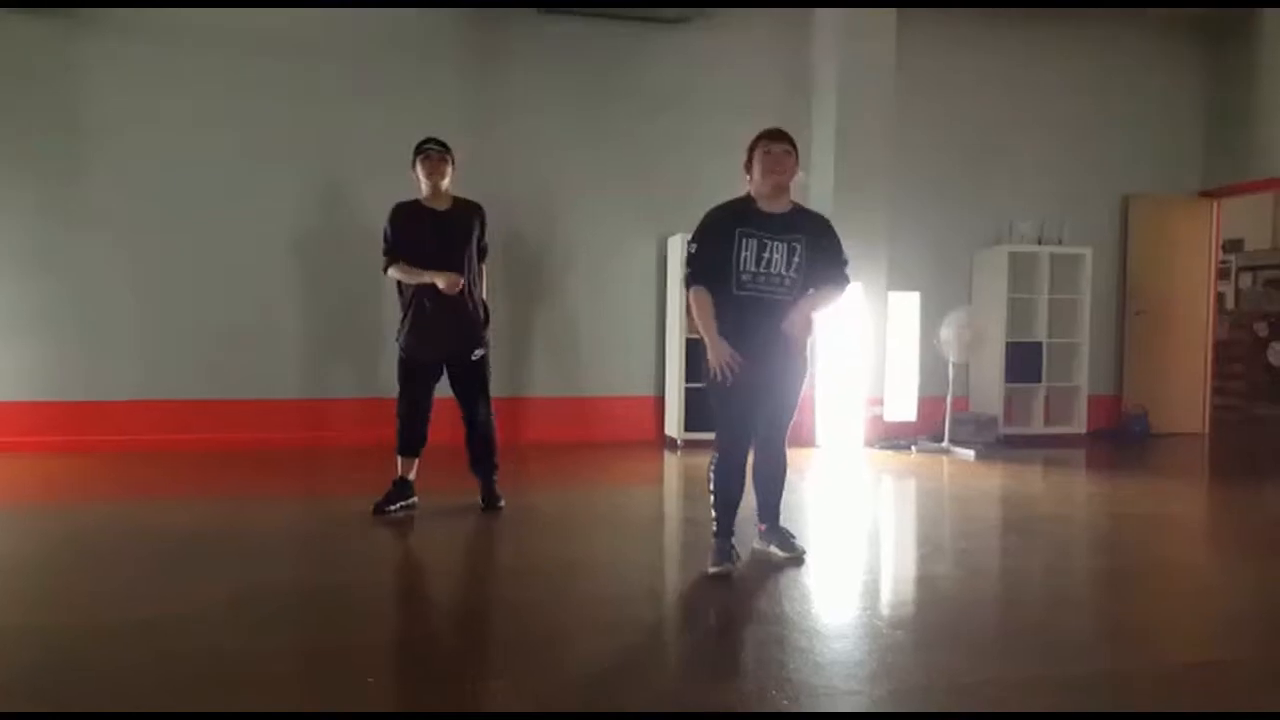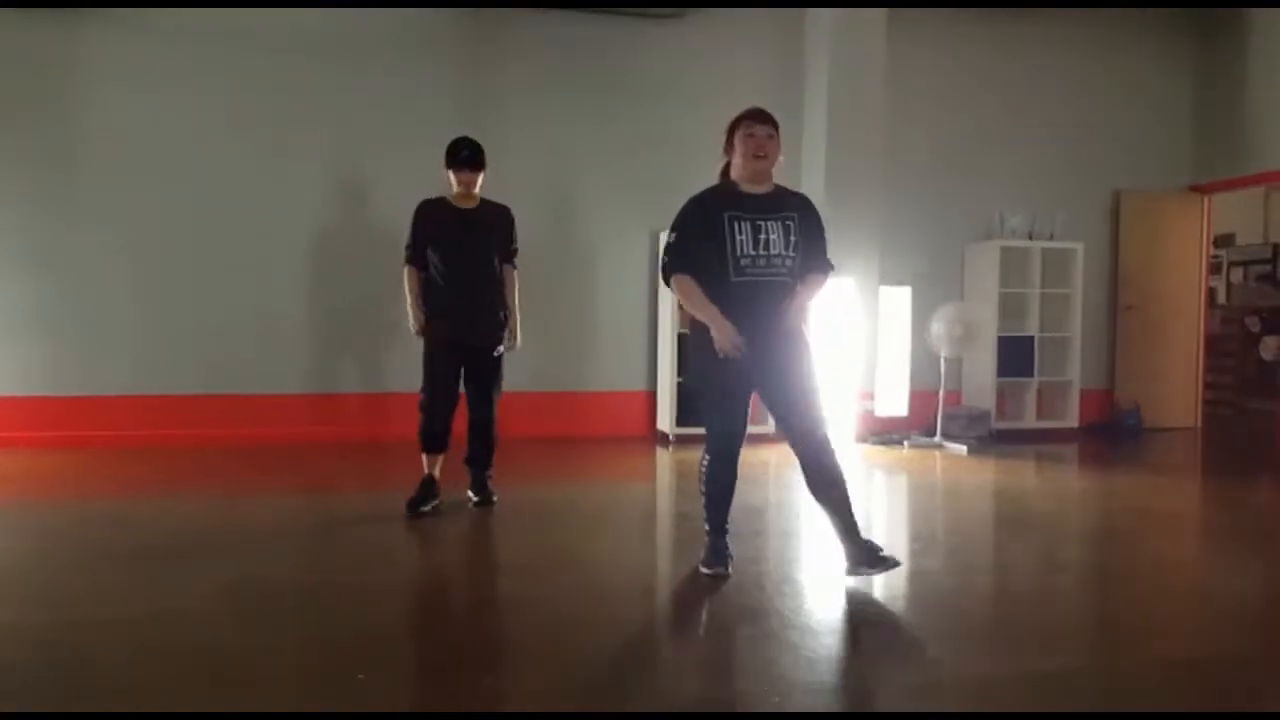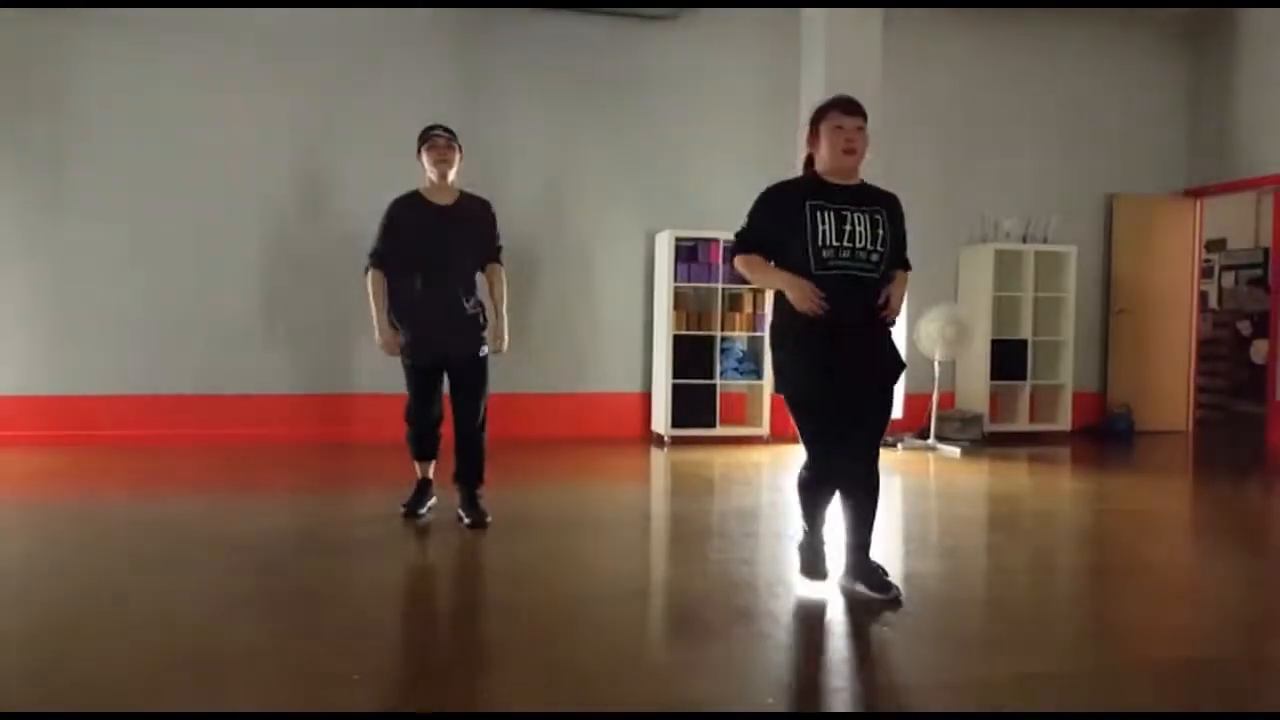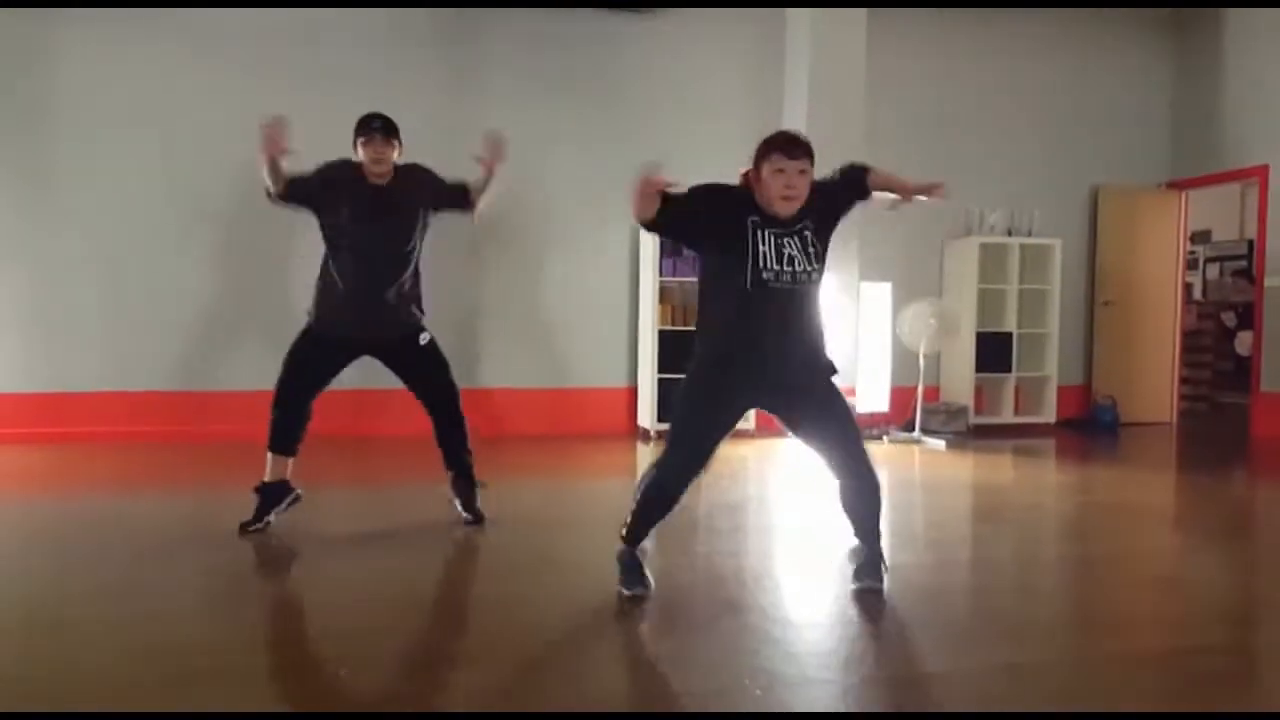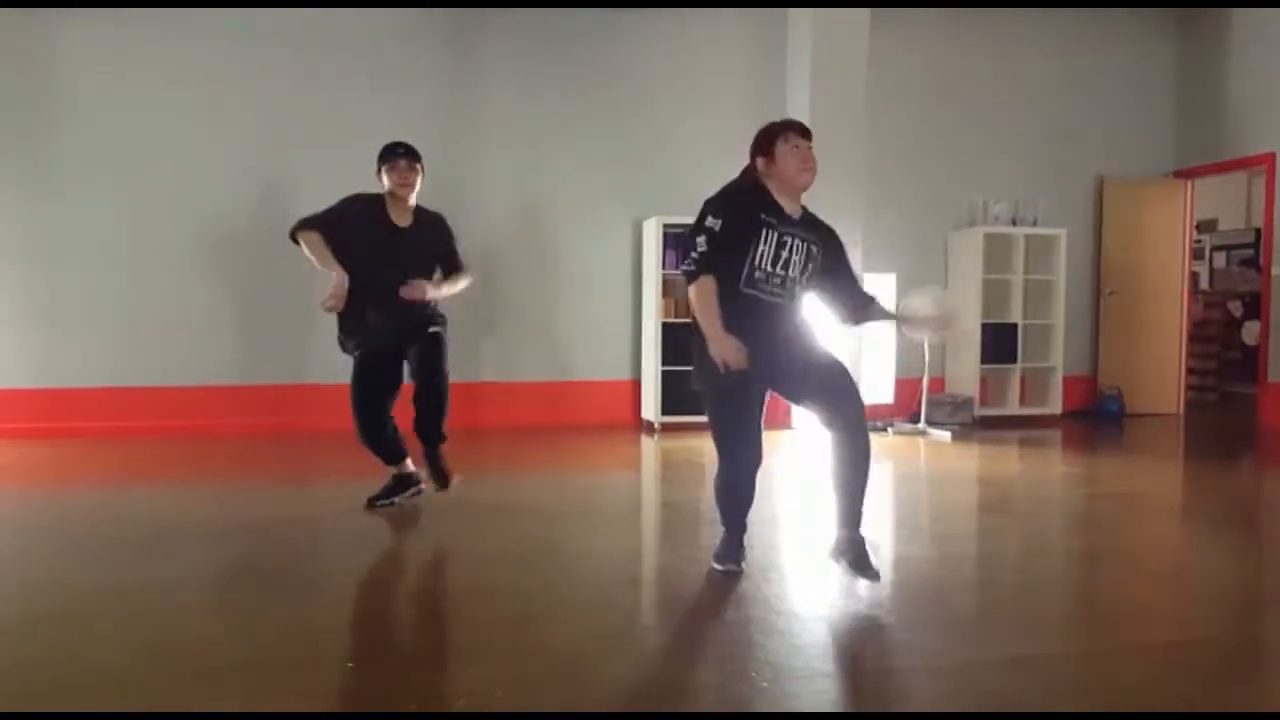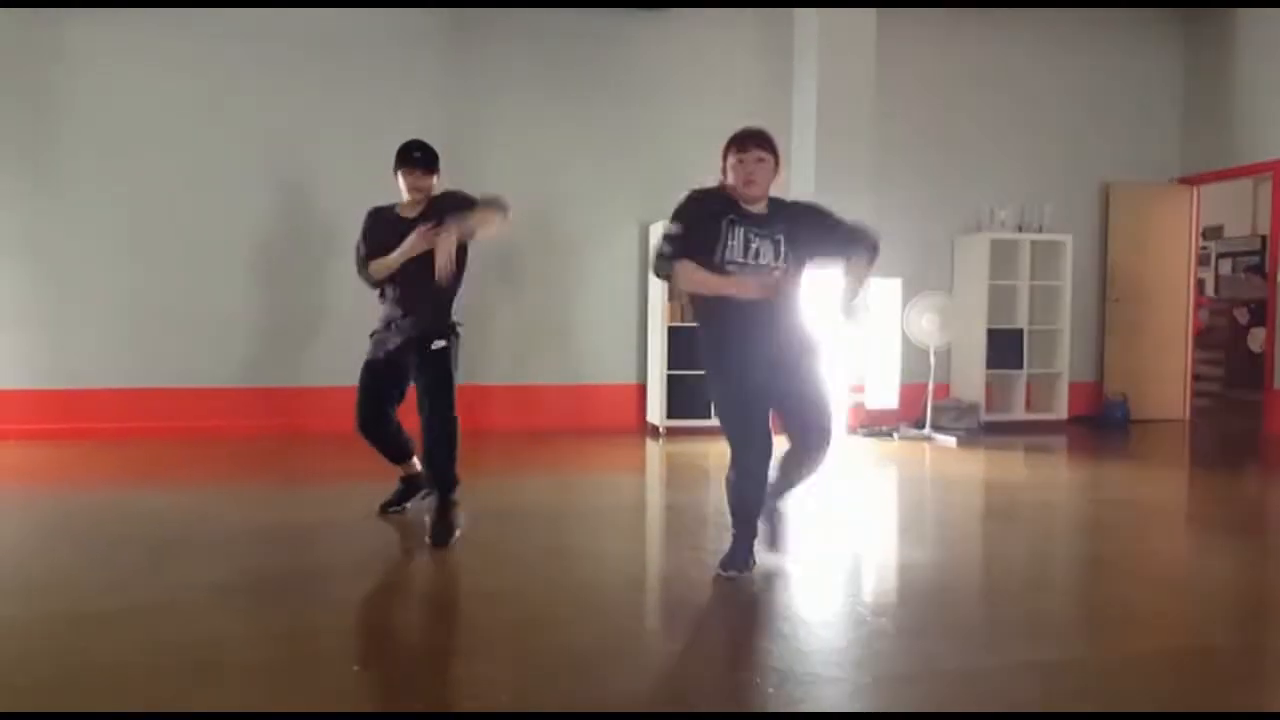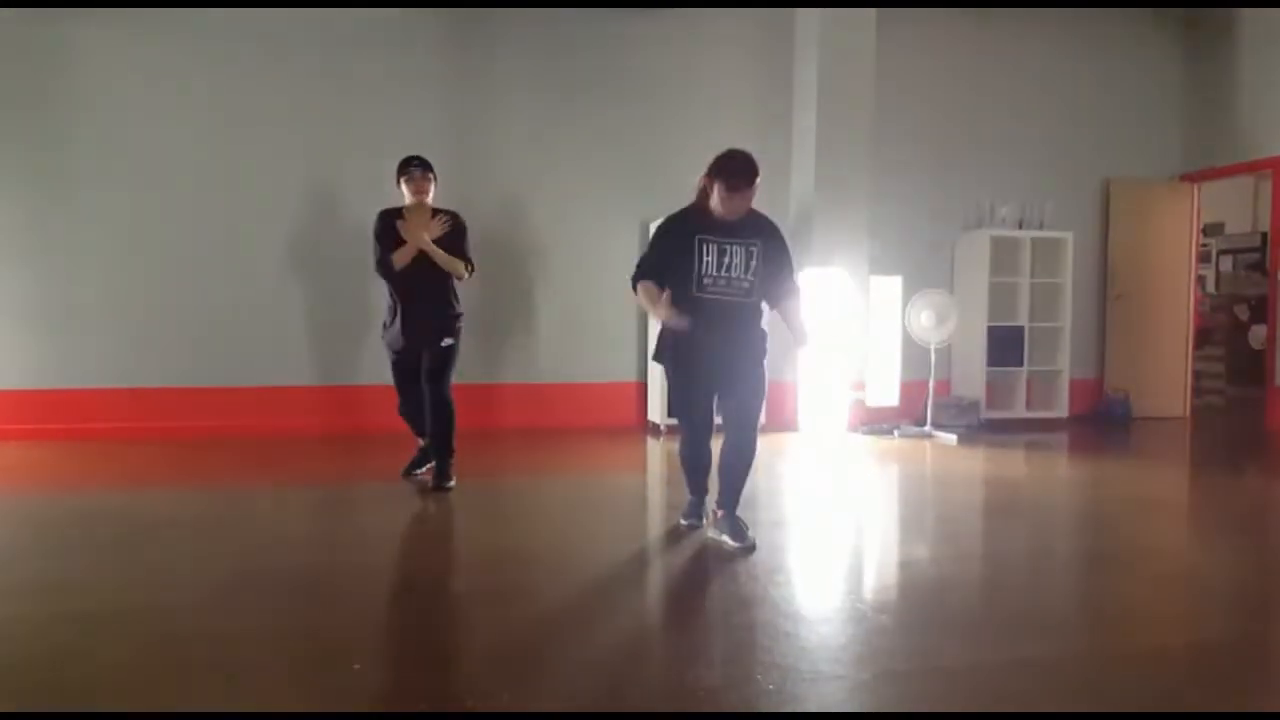
dt=0.7s
person 1, frame 1
left shoulder: (816, 227)
right shoulder: (722, 220)
left elbow: (836, 282)
right elbow: (698, 282)
left wrist: (805, 308)
right wrist: (712, 340)
left hip: (785, 353)
right hip: (733, 352)
left knee: (773, 442)
right knee: (731, 444)
left ankle: (770, 527)
right ankle: (723, 540)
person 1, frame 2
left shoulder: (799, 208)
right shoulder: (704, 207)
left elbow: (819, 267)
right elbow: (676, 273)
left wrist: (799, 300)
right wrist: (715, 323)
left hip: (784, 342)
right hip: (722, 346)
left knee: (814, 441)
right knee: (723, 445)
left ankle: (853, 543)
right ankle: (716, 540)
person 1, frame 3
left shoulder: (885, 204)
right shoulder: (786, 197)
left elbow: (896, 267)
right elbow: (742, 256)
left wrist: (897, 292)
right wrist: (786, 284)
left hip: (869, 351)
right hip: (803, 350)
left knee: (866, 456)
right knee: (827, 453)
left ankle: (858, 563)
right ankle: (811, 531)
person 1, frame 4
left shoulder: (818, 209)
right shoulder: (723, 207)
left elbow: (855, 179)
right elbow: (660, 215)
left wrist: (903, 188)
right wrist: (647, 196)
left hip: (798, 367)
right hip: (725, 366)
left knee: (852, 461)
right knee: (680, 460)
left ankle: (870, 549)
right ankle: (630, 548)
person 1, frame 5
left shoulder: (820, 236)
right shoulder: (734, 205)
left elbow: (851, 302)
right elbow: (700, 270)
left wrist: (911, 319)
right wrist: (716, 338)
left hip: (790, 347)
right hip: (726, 352)
left knee: (851, 421)
right knee: (738, 454)
left ankle: (849, 538)
right ankle: (732, 537)
person 1, frame 6
left shoulder: (797, 218)
right shoulder: (703, 209)
left elbow: (861, 243)
right elbow: (667, 265)
left wrist: (851, 292)
right wrist: (730, 286)
left hip: (791, 351)
right hip: (731, 357)
left knee: (814, 439)
right knee: (750, 453)
left ankle: (770, 500)
right ankle: (743, 540)
person 1, frame 7
left shoulder: (765, 233)
right shoulder: (679, 227)
left elbow: (783, 288)
right elbow: (648, 279)
left wrist: (797, 328)
right wrist: (662, 311)
left hip: (743, 350)
right hip: (688, 350)
left knee: (742, 433)
right knee: (694, 430)
left ankle: (726, 513)
right ankle: (696, 499)
person 2, frame 1
left shoulder: (473, 213)
right shoulder: (402, 214)
right elbow: (392, 267)
left wrist: (482, 311)
right wrist: (434, 277)
left hip: (468, 328)
right hip: (420, 328)
left knee: (477, 408)
right knee: (411, 406)
left ankle: (488, 482)
right ankle: (404, 485)
person 2, frame 2
left shoulder: (500, 215)
right shoulder: (428, 212)
left elbow: (508, 268)
right elbow: (412, 263)
left wrist: (513, 317)
right wrist: (414, 307)
left hip: (487, 325)
right hip: (441, 324)
left knee: (484, 404)
right knee: (436, 400)
left ankle: (480, 477)
right ankle: (429, 480)
person 2, frame 3
left shoulder: (480, 211)
right shoulder: (402, 210)
left elbow: (494, 267)
right elbow: (377, 267)
left wrist: (501, 321)
right wrist: (382, 324)
left hip: (468, 330)
right hip: (416, 331)
left knee: (471, 413)
right knee: (423, 412)
left ankle: (470, 495)
right ankle: (424, 487)
person 2, frame 4
left shoulder: (418, 181)
right shoulder: (336, 179)
left elbow: (468, 200)
right elbow: (281, 190)
left wrist: (489, 171)
right wrist: (271, 156)
left hip: (399, 319)
right hip: (337, 318)
left knee: (442, 394)
right knee: (292, 390)
left ankle: (464, 484)
right ankle: (276, 486)
person 2, frame 5
left shoulder: (435, 225)
right shoulder: (357, 209)
left elbow: (460, 276)
right elbow: (304, 232)
left wrist: (435, 290)
right wrist: (336, 273)
left hip: (420, 323)
right hip: (372, 332)
left knee: (431, 378)
right knee: (370, 418)
left ankle: (434, 454)
right ankle: (405, 472)
person 2, frame 6
left shoulder: (450, 207)
right shoulder: (378, 219)
left elbow: (497, 211)
right elbow: (368, 272)
left wrist: (454, 232)
right wrist: (406, 250)
left hip: (434, 331)
right hip: (391, 332)
left knee: (436, 407)
right knee: (371, 417)
left ankle: (445, 502)
right ankle: (414, 475)
person 2, frame 7
left shoulder: (452, 223)
right shoulder: (387, 221)
left elbow: (463, 269)
right elbow: (387, 265)
left wrist: (427, 244)
right wrist: (416, 243)
left hip: (443, 324)
right hip: (401, 325)
left knee: (437, 390)
right knee: (409, 397)
left ankle: (444, 462)
right ankle: (427, 446)
